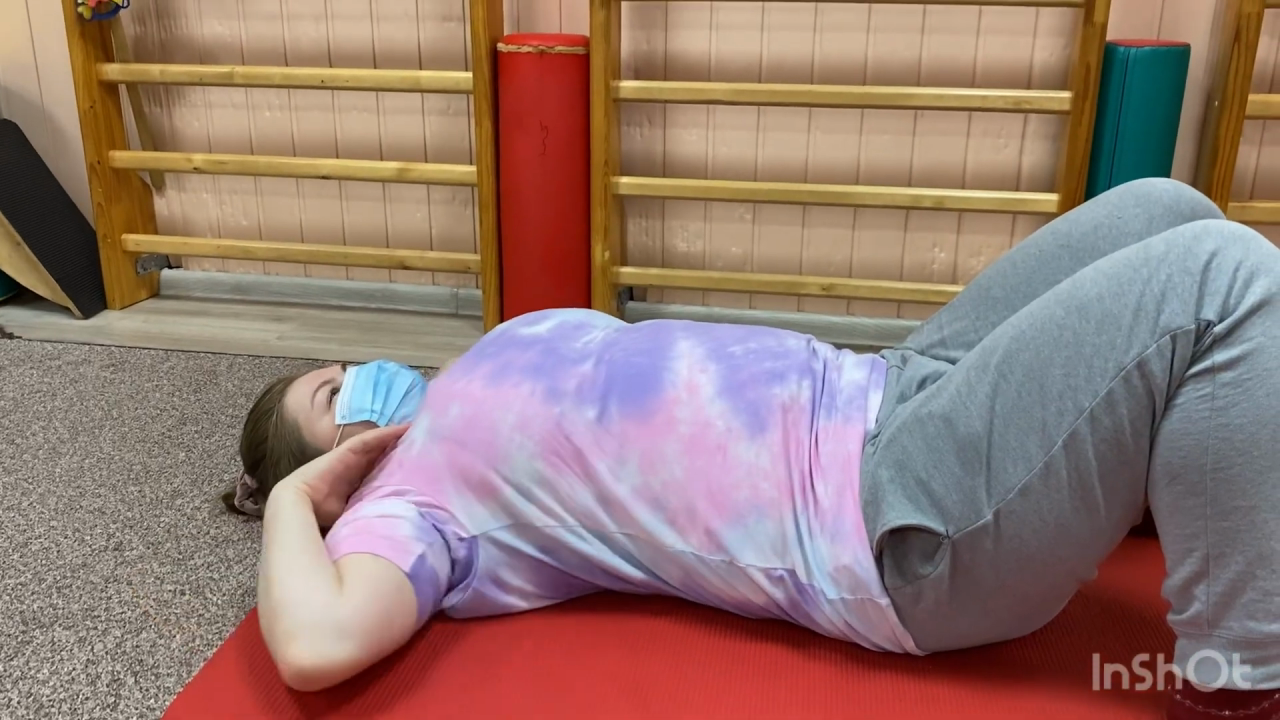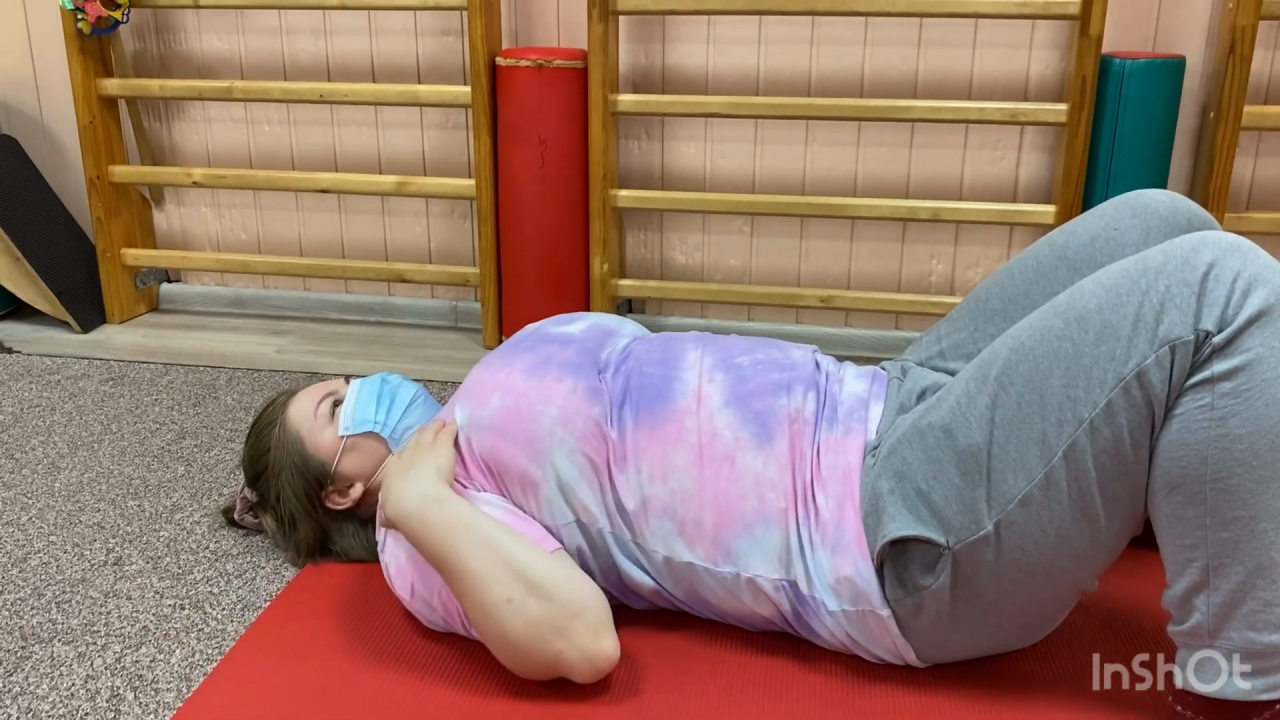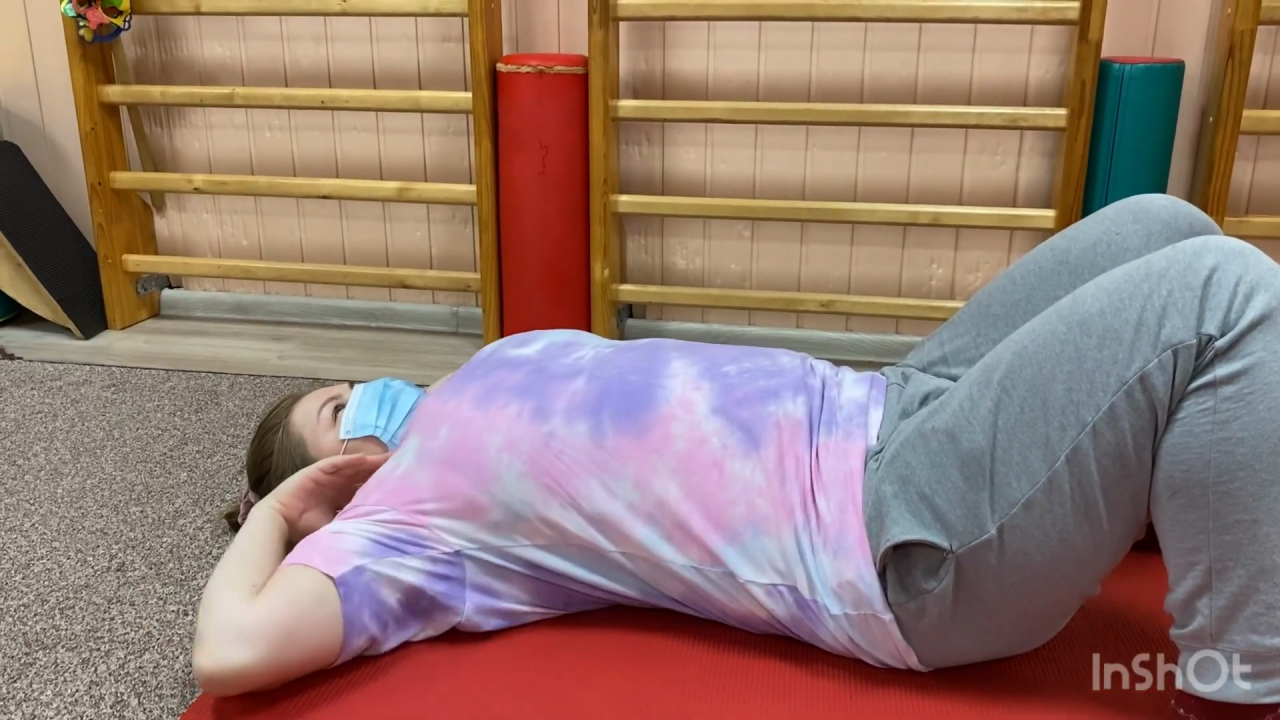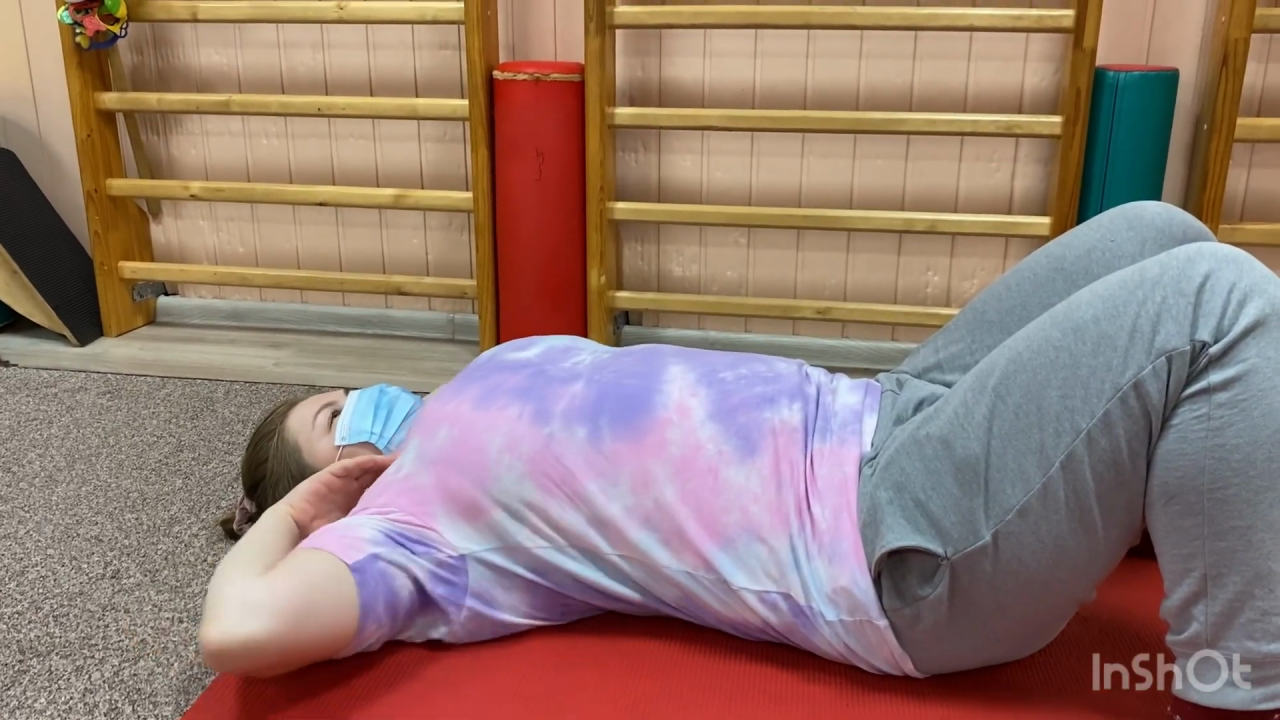
dt=1s
person 1, frame 1
left shoulder: (472, 410)
right shoulder: (415, 499)
right wrist: (291, 495)
left hip: (886, 399)
right hip: (908, 525)
left knee: (1164, 211)
person 1, frame 2
left shoulder: (481, 418)
right shoulder: (427, 531)
right wrist: (413, 500)
left hip: (888, 408)
right hip: (911, 537)
left knee: (1159, 224)
person 1, frame 3
left shoulder: (460, 422)
right shoulder: (401, 516)
right wrist: (265, 515)
left hip: (885, 415)
right hip: (913, 544)
left knee: (1161, 229)
person 1, frame 4
left shoulder: (466, 424)
right shoulder: (406, 518)
right elbow: (240, 629)
right wrist: (288, 511)
left hip: (883, 423)
right hip: (906, 547)
left knee: (1155, 235)
